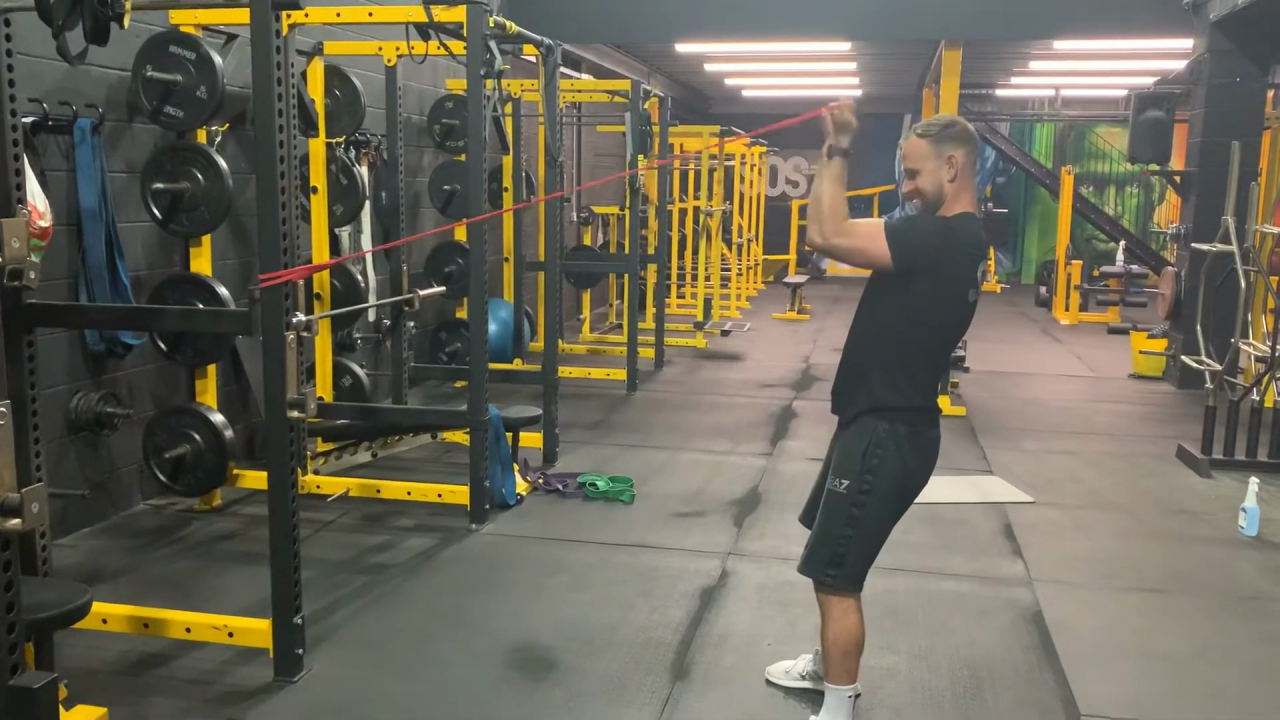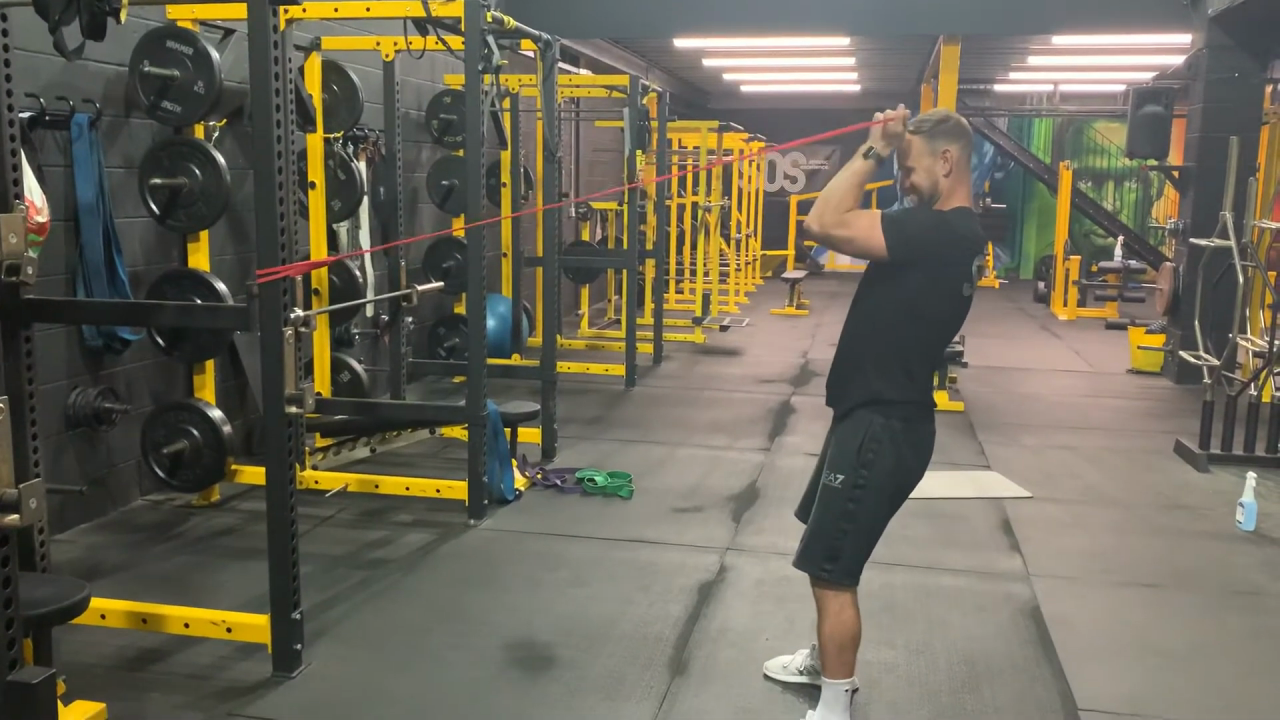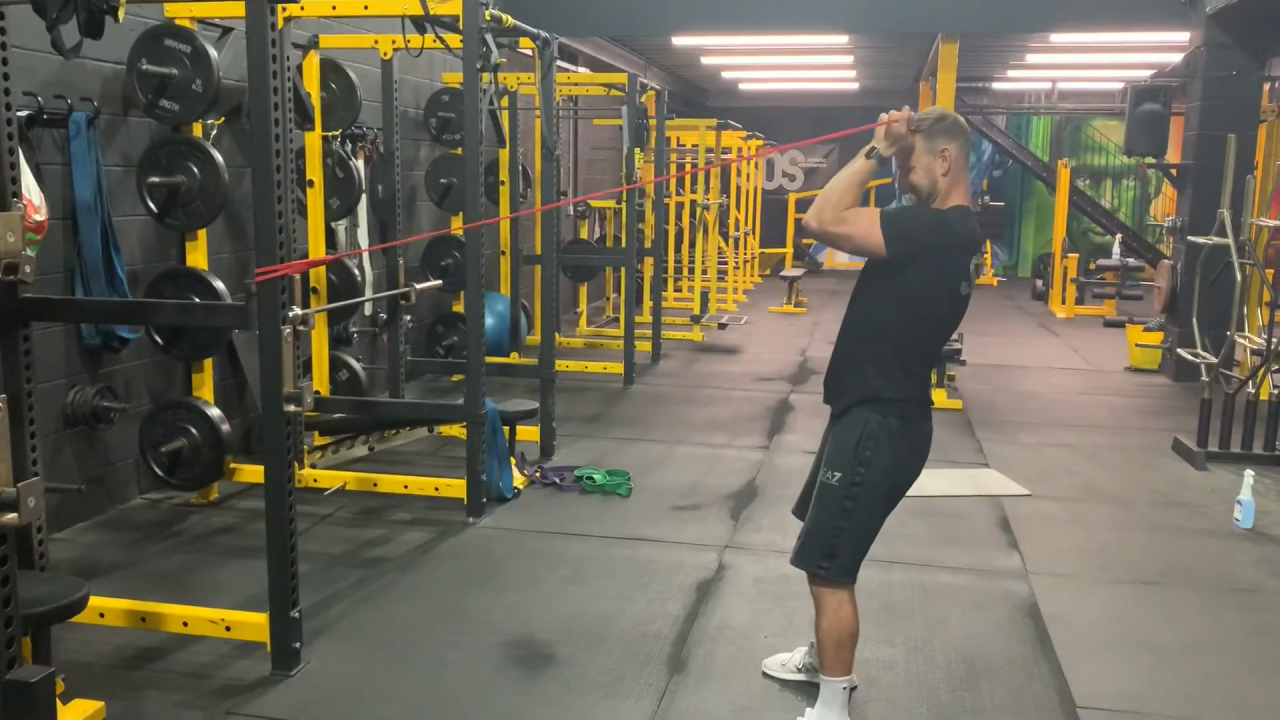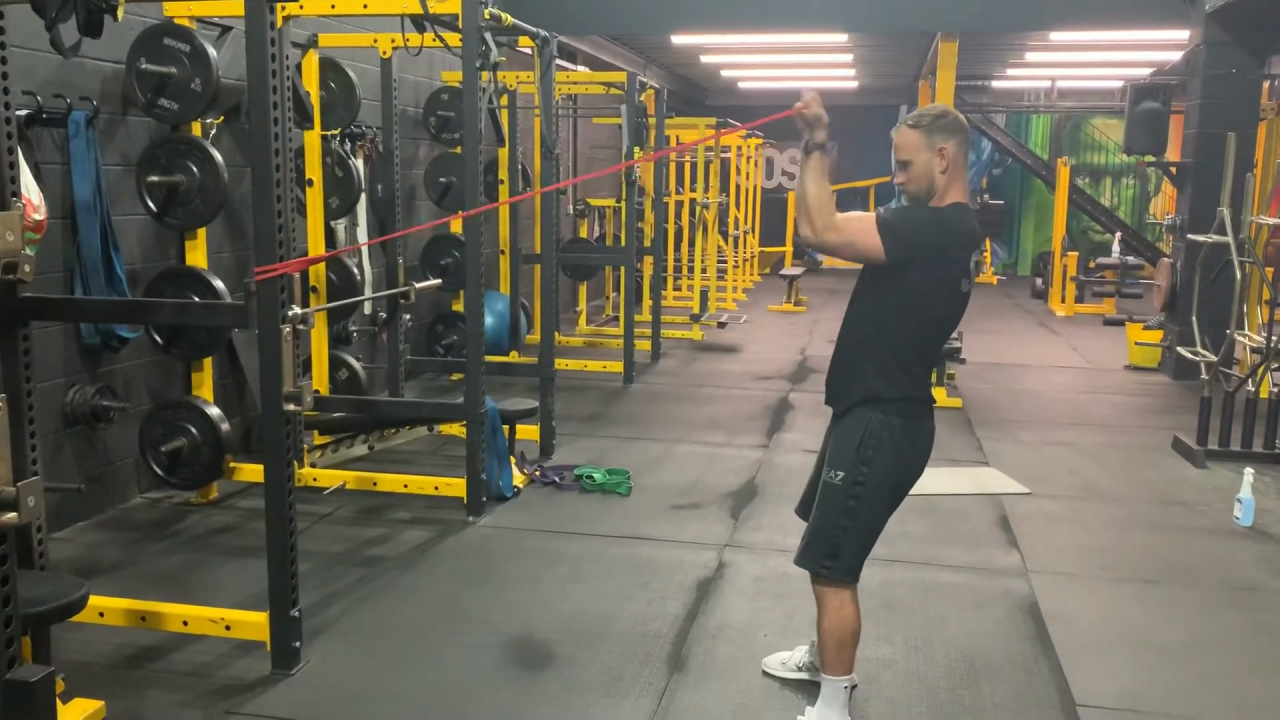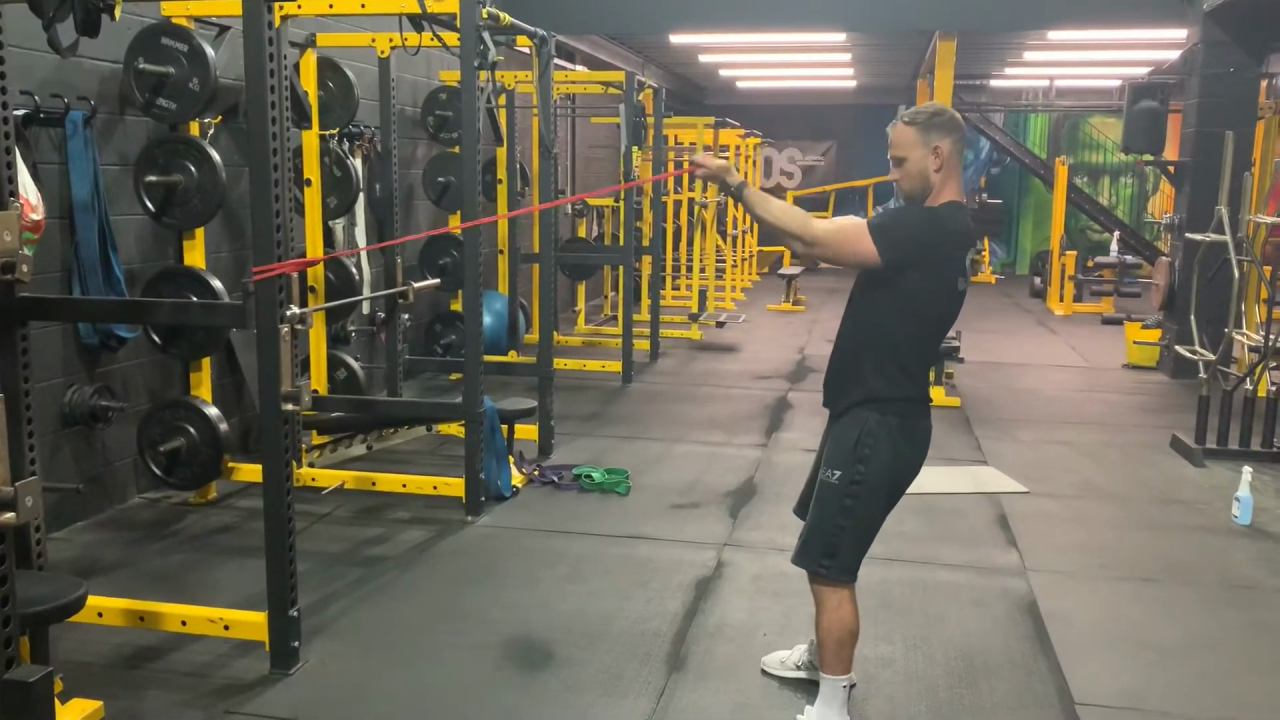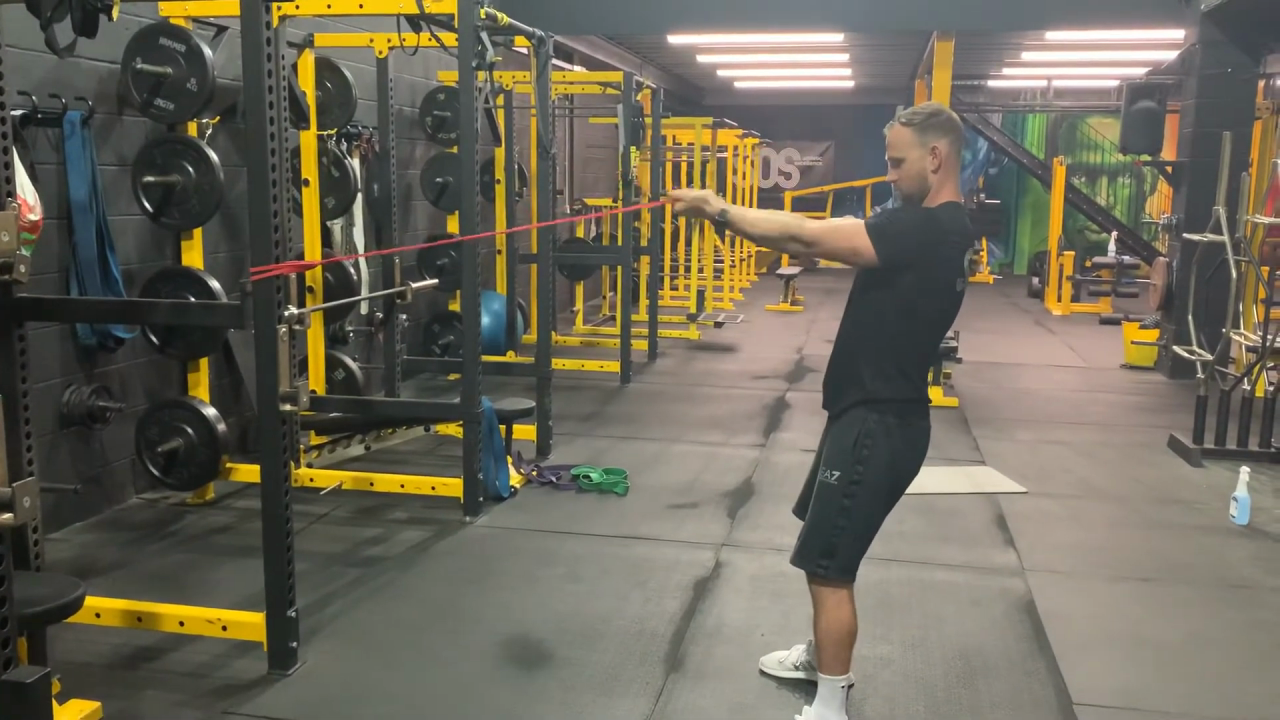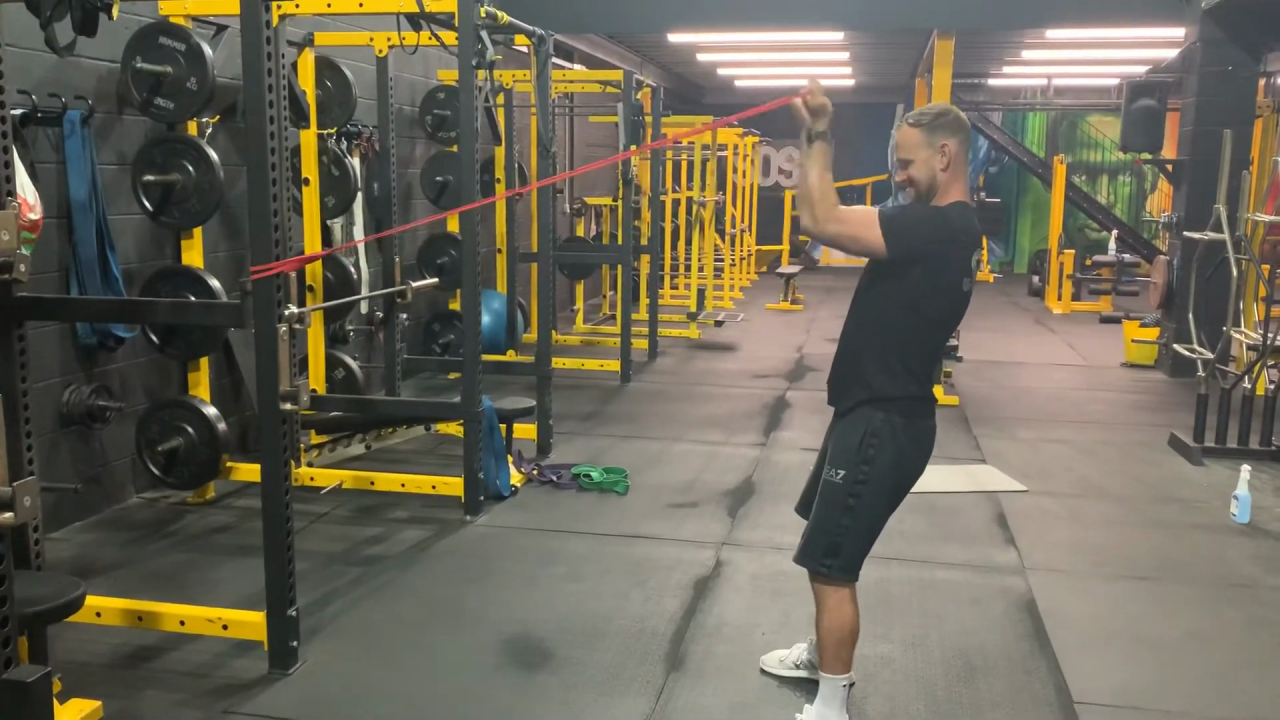
dt=0.4s
person 1, frame 1
left shoulder: (945, 239)
right shoulder: (946, 237)
left elbow: (827, 236)
right elbow: (848, 236)
left wrist: (836, 150)
left hip: (887, 433)
right hip: (882, 421)
left knee: (834, 574)
right knee: (831, 559)
right ankle: (829, 665)
person 1, frame 2
left shoulder: (939, 232)
right shoulder: (946, 231)
left elbow: (824, 224)
right elbow: (844, 227)
left wrist: (872, 152)
left hip: (883, 426)
right hip: (879, 414)
left knee: (830, 570)
right knee: (828, 555)
right ankle: (827, 661)
person 1, frame 3
left shoulder: (938, 229)
right shoulder: (946, 229)
left elbow: (822, 220)
right elbow: (842, 223)
left wrist: (875, 152)
left hip: (879, 423)
right hip: (876, 410)
left knee: (826, 567)
right knee: (825, 551)
right ankle: (826, 658)
person 1, frame 4
left shoulder: (937, 231)
right shoulder: (942, 227)
left elbow: (820, 230)
right elbow: (843, 231)
left wrist: (814, 144)
left hip: (882, 423)
right hip: (877, 411)
left knee: (830, 565)
right knee: (829, 549)
right ankle: (827, 656)
person 1, frame 5
left shoulder: (930, 230)
right shoulder: (938, 226)
left elbow: (811, 239)
right elbow: (834, 235)
left wrist: (735, 182)
left hip: (880, 422)
right hip: (876, 410)
left knee: (828, 565)
right knee: (827, 551)
right ankle: (826, 656)
person 1, frame 6
left shoulder: (927, 232)
right shoulder: (936, 227)
left elbow: (808, 238)
right elbow: (830, 236)
left wrist: (718, 207)
left hip: (879, 424)
right hip: (874, 412)
left knee: (826, 566)
right knee: (823, 551)
right ankle: (824, 657)
person 1, frame 7
left shoulder: (938, 229)
right shoulder: (942, 226)
left elbow: (820, 221)
left wrist: (816, 134)
left hip: (883, 424)
right hip: (877, 411)
left knee: (830, 563)
right knee: (828, 549)
right ankle: (824, 655)
